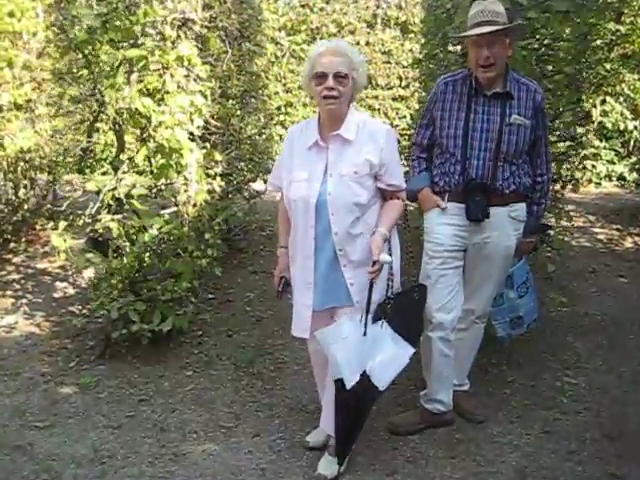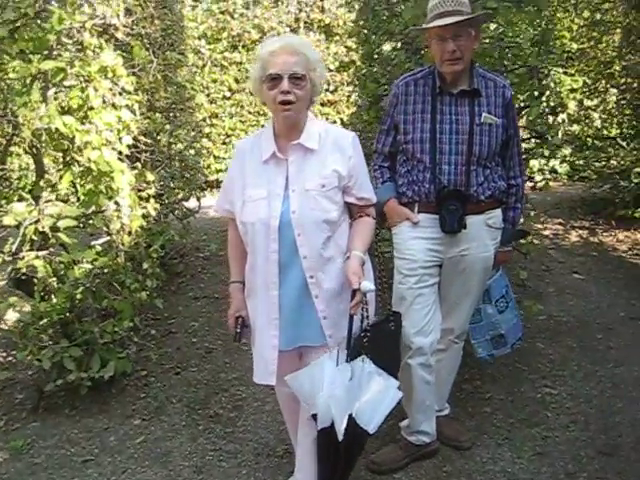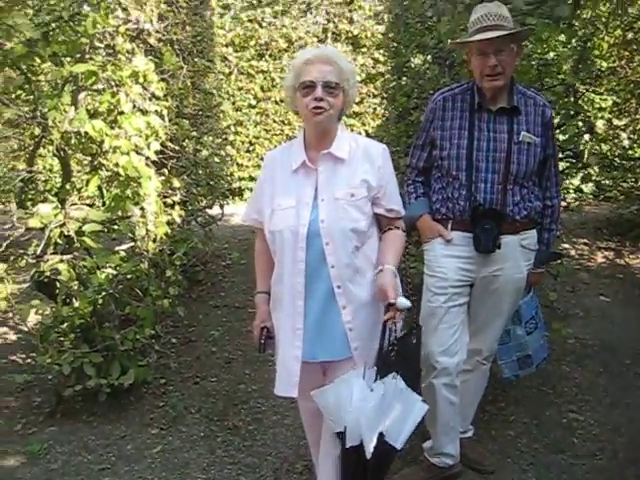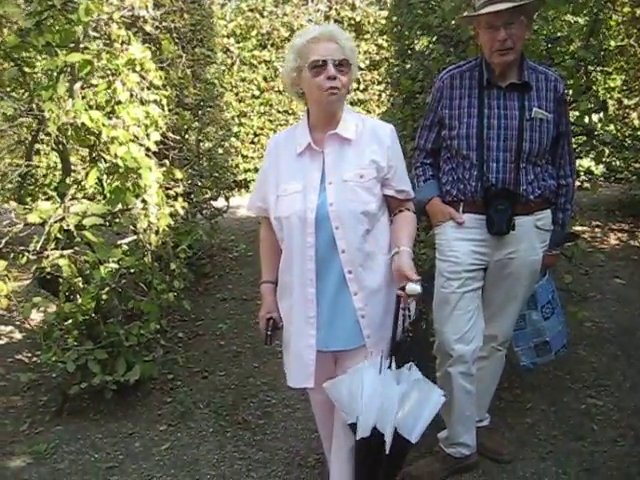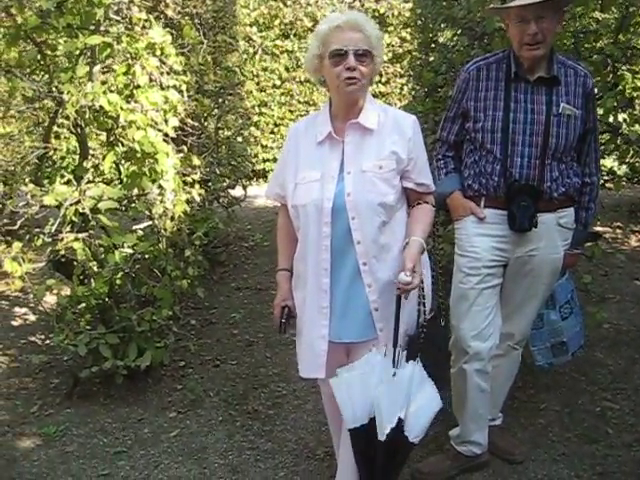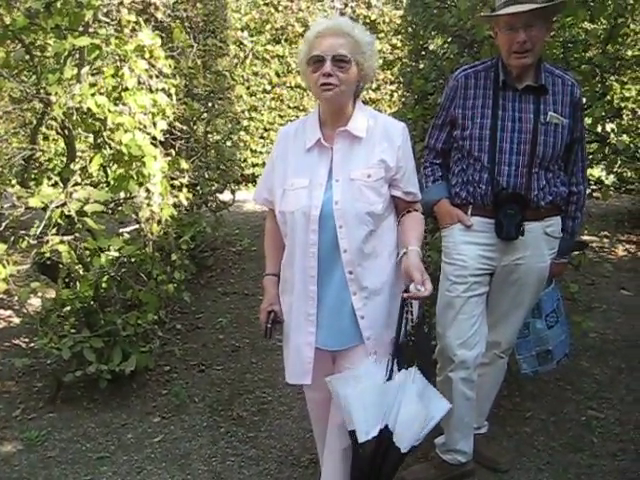
dt=0.7s
person 1, frame 1
left shoulder: (531, 96)
right shoulder: (445, 88)
left elbow: (541, 168)
right elbow: (421, 147)
left wrist: (531, 226)
right wrist: (421, 188)
left hip: (502, 218)
right hip: (448, 212)
left knee: (475, 311)
right knee: (439, 313)
left ankle: (457, 385)
right ankle: (436, 402)
person 1, frame 2
left shoulder: (499, 93)
right shoulder: (405, 90)
left elbow: (513, 170)
right elbow: (382, 156)
left wrist: (507, 234)
right wrist: (387, 200)
left hip: (477, 228)
right hip: (418, 225)
left knee: (453, 330)
right knee: (417, 336)
left ankle: (437, 411)
right ankle: (420, 432)
person 1, frame 3
left shoulder: (538, 111)
right shoulder: (443, 104)
left elbow: (549, 189)
right elbow: (415, 171)
left wrist: (540, 256)
right wrist: (420, 216)
left hip: (512, 248)
right hip: (451, 242)
left knee: (480, 351)
right knee: (442, 356)
left ankle: (460, 433)
person 1, frame 4
left shoulder: (550, 86)
right shoulder: (451, 83)
left elbow: (563, 168)
right elbow: (424, 154)
left wrist: (555, 237)
right wrist: (430, 200)
left hip: (526, 229)
right hip: (464, 226)
left knee: (496, 337)
right knee: (457, 343)
left ankle: (477, 421)
person 1, frame 5
left shoulder: (579, 82)
right shoulder: (477, 75)
left elbow: (588, 167)
right elbow: (445, 146)
left wrist: (577, 236)
right wrist: (451, 194)
left hip: (548, 227)
right hip: (484, 220)
left knee: (513, 335)
right knee: (473, 340)
left ankle: (489, 421)
person 1, frame 6
left shoulder: (567, 91)
right shoulder: (465, 82)
left elbow: (575, 175)
right elbow: (433, 154)
left wrist: (564, 244)
right wrist: (438, 201)
left hip: (535, 235)
right hip: (471, 228)
left knee: (499, 343)
right knee: (459, 348)
left ankle: (473, 430)
person 2, frame 1
left shoulder: (377, 134)
right shoulder: (296, 137)
left elbow: (395, 196)
right elbow: (286, 201)
left wrist: (380, 235)
right wrist: (283, 251)
left hip: (358, 265)
right hip: (312, 265)
right knee: (319, 346)
left ankle: (336, 436)
right ankle: (332, 420)
person 2, frame 2
left shoulder: (342, 143)
right shoulder: (245, 152)
left elbow: (363, 212)
right elbow: (237, 226)
left wrist: (355, 257)
right wrist: (237, 287)
left hip: (329, 296)
right hip: (274, 298)
right knee: (288, 389)
person 2, frame 3
left shoulder: (372, 156)
right shoulder: (276, 162)
left elbow: (392, 226)
right elbow: (264, 238)
left wrist: (386, 272)
right wrist: (262, 298)
left hip: (354, 311)
right hip: (298, 313)
right knee: (312, 407)
person 2, frame 4
left shoulder: (379, 136)
right shoulder: (280, 146)
left elbow: (402, 207)
right elbow: (269, 224)
left wrist: (402, 253)
right wrist: (268, 288)
left hip: (365, 301)
right hip: (308, 303)
right knee: (324, 401)
person 2, frame 5
left shoulder: (401, 127)
right shoulder: (300, 134)
left elbow: (422, 199)
right elbow: (288, 212)
left wrist: (413, 246)
right wrist: (283, 276)
left hip: (381, 293)
right hip: (322, 293)
right knee: (335, 393)
person 2, frame 6
left shoulder: (390, 134)
right shoulder: (288, 138)
left elbow: (409, 208)
right elbow: (275, 216)
left wrist: (410, 254)
right wrist: (271, 281)
left hip: (367, 300)
right hip: (308, 299)
right knee: (320, 400)
